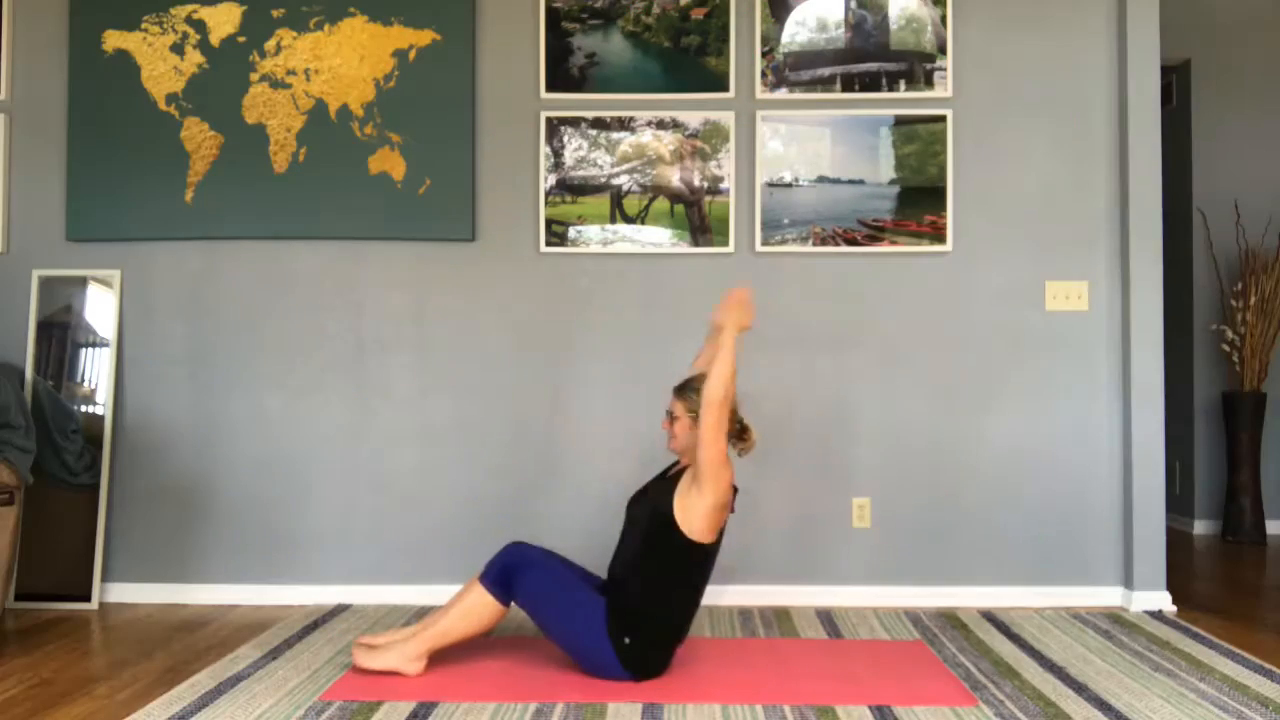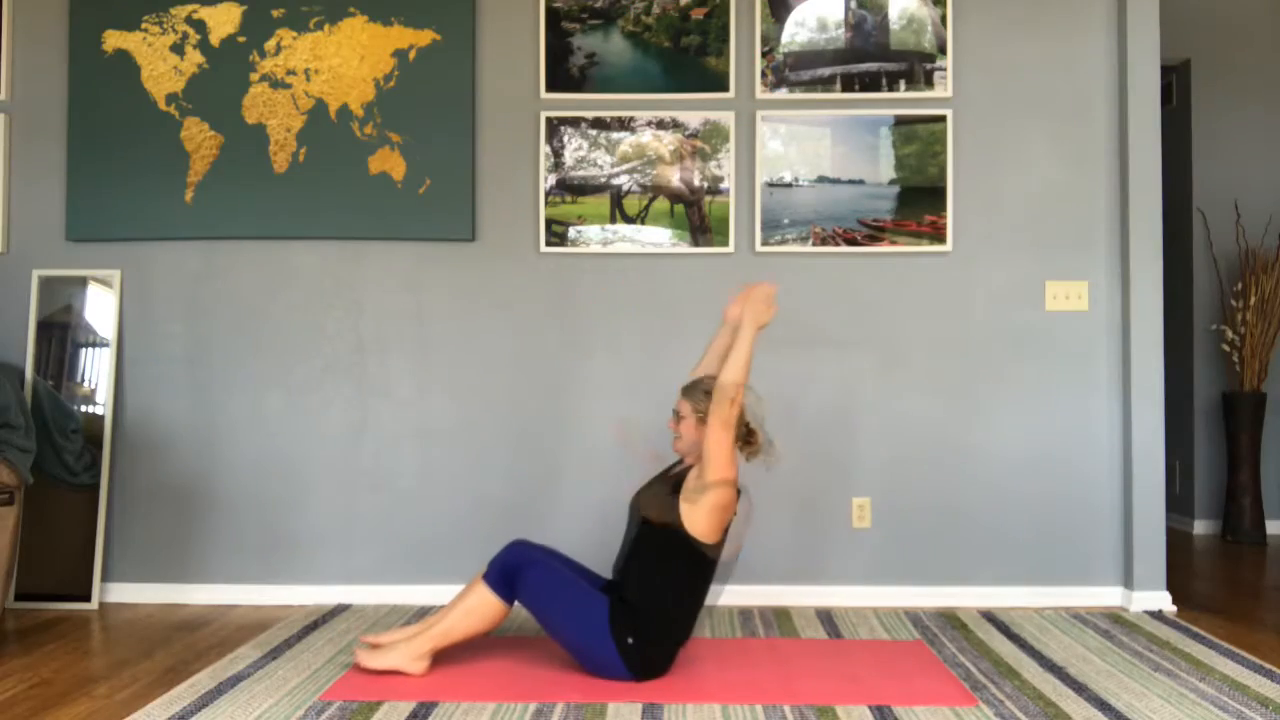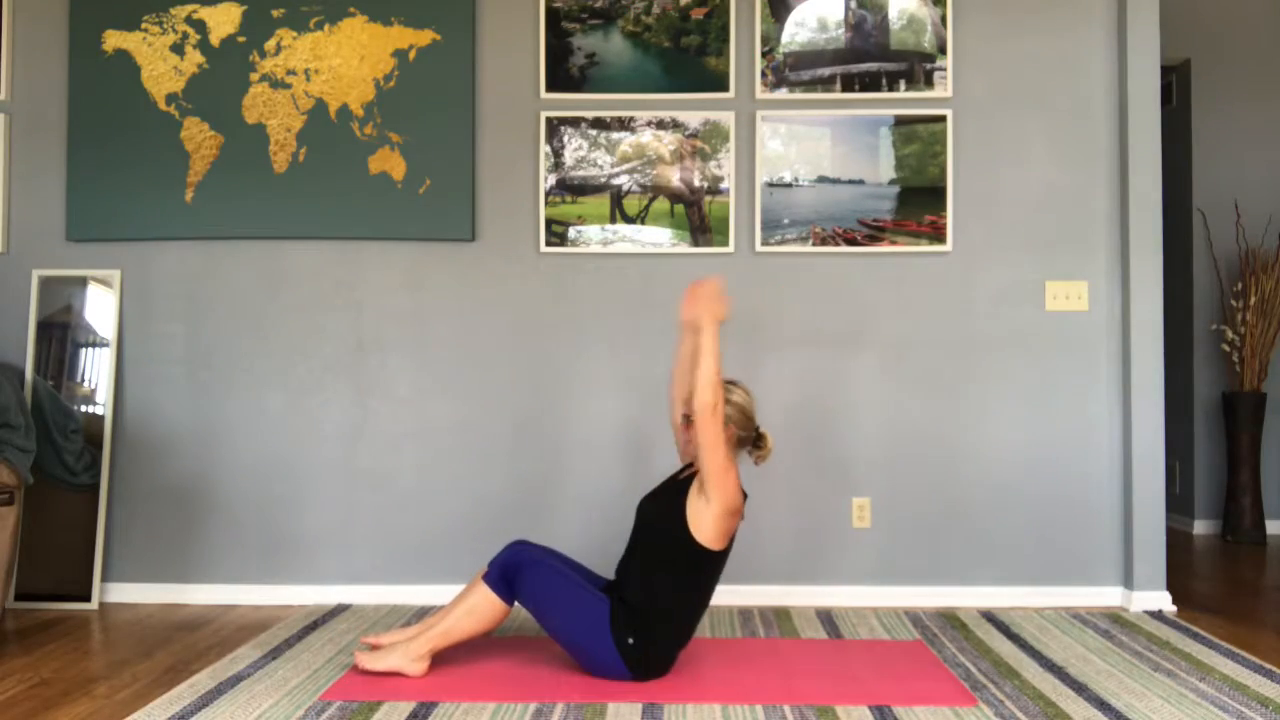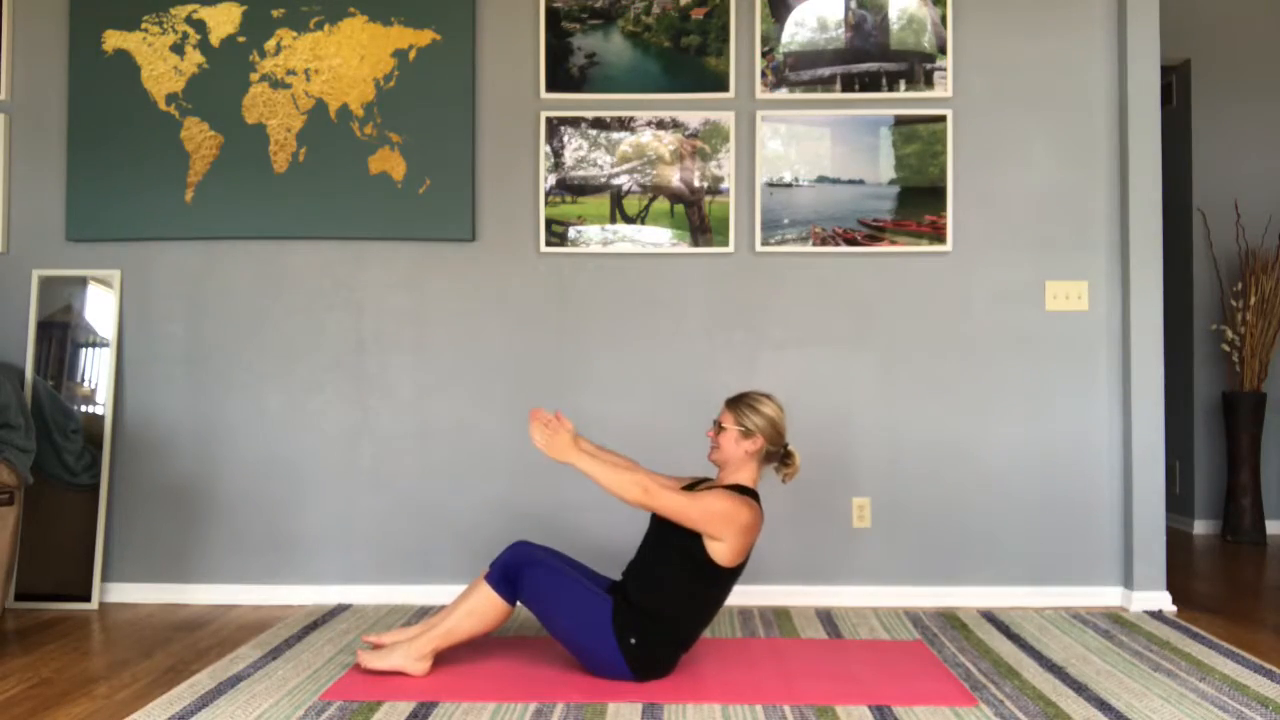
dt=0.7s
person 1, frame 1
left shoulder: (709, 490)
right shoulder: (685, 473)
left elbow: (715, 407)
right elbow: (701, 395)
left wrist: (730, 332)
right wrist: (718, 333)
left hip: (631, 648)
right hip: (621, 618)
left knee: (515, 566)
right knee: (519, 556)
left ankle: (411, 651)
right ankle: (413, 638)
person 1, frame 2
left shoulder: (715, 491)
right shoulder: (692, 472)
left elbow: (725, 405)
right elbow: (704, 392)
left wrist: (748, 329)
right wrist: (730, 326)
left hip: (636, 647)
right hip: (627, 615)
left knee: (518, 566)
right knee: (521, 555)
left ankle: (416, 650)
right ankle: (419, 636)
person 1, frame 3
left shoulder: (722, 496)
right shoulder: (697, 476)
left elbow: (707, 411)
right elbow: (683, 402)
left wrist: (708, 329)
right wrist: (694, 331)
left hip: (635, 647)
right hip: (627, 617)
left knee: (518, 566)
right knee: (521, 555)
left ankle: (416, 653)
right ankle: (418, 637)
person 1, frame 4
left shoulder: (737, 512)
right shoulder: (713, 490)
left elbow: (645, 493)
right elbow: (642, 474)
left wrist: (571, 455)
right wrist: (579, 442)
left hip: (637, 646)
right hip: (631, 612)
left knee: (522, 567)
right knee: (522, 555)
left ankle: (419, 650)
right ankle: (419, 636)
